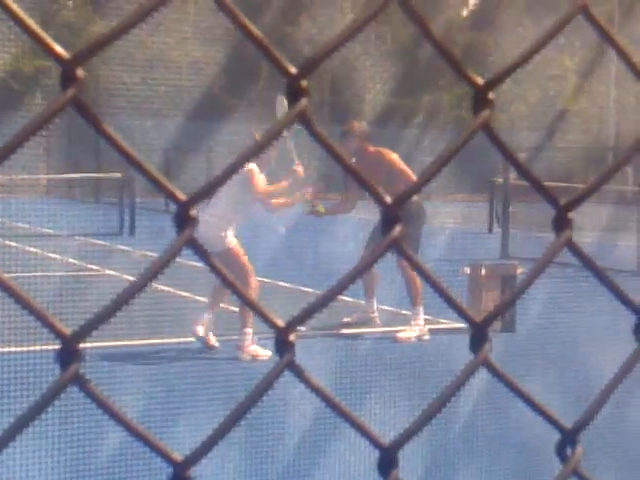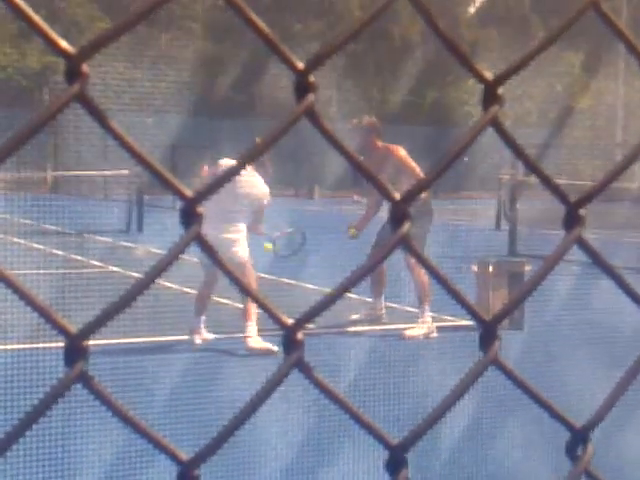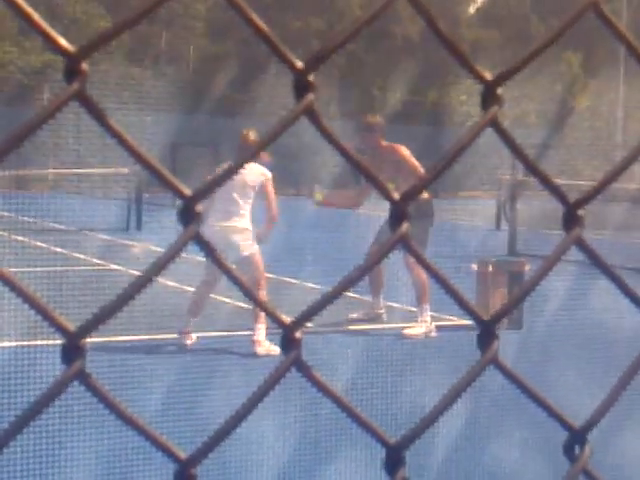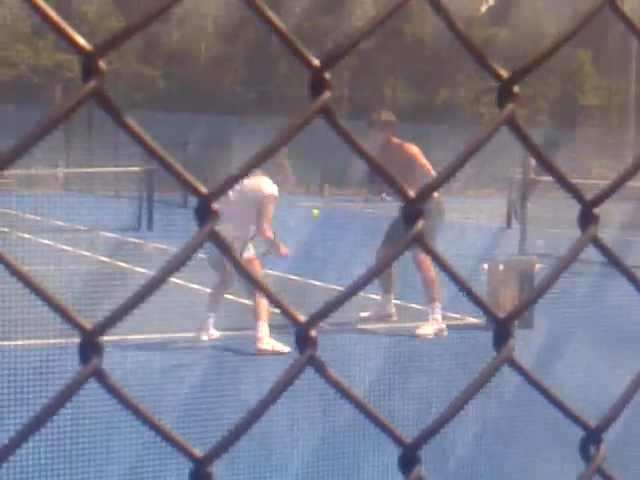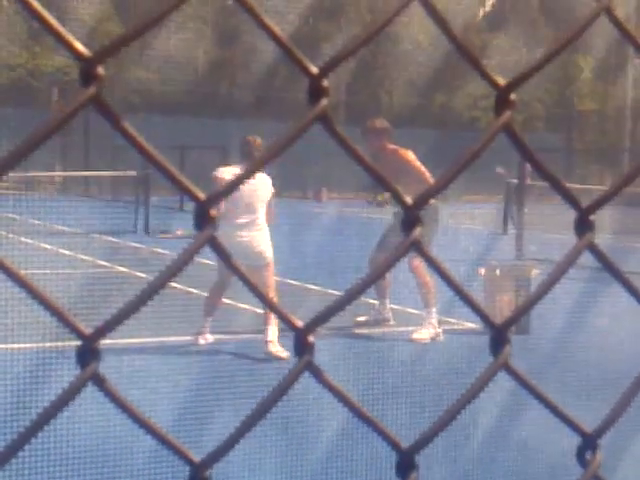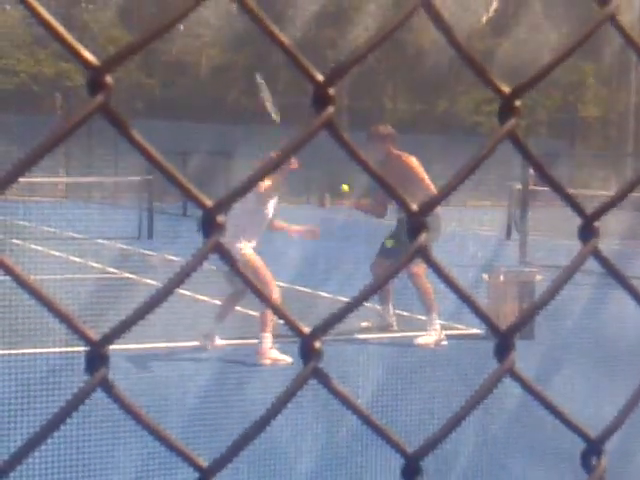
dt=0.4s
person 1, frame 1
left shoulder: (385, 157)
right shoulder: (356, 168)
left elbow: (414, 184)
right elbow: (348, 204)
left wrist: (394, 199)
right wrist: (323, 210)
left hip: (409, 211)
left knee: (404, 262)
left ankle: (418, 323)
right ankle: (370, 312)
person 1, frame 2
left shoulder: (393, 153)
right shoulder: (366, 163)
left elbow: (420, 180)
right elbow: (375, 202)
left wrist: (400, 194)
right wrist: (359, 226)
left hip: (417, 209)
left knee: (412, 260)
right knee: (374, 256)
left ankle: (426, 320)
right ankle: (377, 309)
person 1, frame 3
left shoulder: (397, 152)
right shoulder: (370, 162)
left elbow: (423, 179)
right elbow: (357, 199)
left wrist: (402, 193)
right wrist: (325, 199)
left hip: (419, 208)
left knee: (411, 259)
right knee: (372, 255)
left ankle: (425, 320)
right ankle: (377, 308)
person 1, frame 4
left shoulder: (406, 150)
right shoulder: (381, 156)
left elbow: (432, 180)
right elbow: (376, 188)
left wrist: (411, 193)
right wrist: (380, 188)
left hip: (427, 207)
left knee: (420, 257)
right knee: (383, 254)
left ankle: (436, 319)
right ankle: (387, 307)
person 1, frame 5
left shoulder: (402, 156)
right shoulder: (378, 163)
left elbow: (430, 184)
left wrist: (406, 196)
left hip: (423, 213)
right hip: (403, 215)
left knee: (415, 263)
right knee: (376, 260)
left ankle: (432, 323)
right ankle: (383, 311)
person 1, frame 6
left shoulder: (406, 161)
right shoulder: (383, 170)
left elbow: (432, 193)
right elbow: (379, 211)
left wrist: (407, 201)
right wrist: (356, 202)
left hip: (424, 220)
right hip: (406, 222)
left knee: (415, 270)
right knee: (378, 267)
left ankle: (435, 328)
right ankle: (387, 317)
person 2, frame 1
left shoulder: (254, 172)
right shoulder: (251, 169)
left elbow: (267, 202)
right elbow: (261, 194)
left wrist: (295, 198)
right wrist: (291, 181)
left hip: (207, 228)
right hip: (217, 230)
right knee: (249, 282)
left ankle: (204, 324)
right ankle: (246, 345)
person 2, frame 2
left shoulder: (225, 165)
right shoulder: (261, 191)
right elbow: (254, 228)
left hip: (207, 236)
right hip: (233, 241)
left knee: (209, 281)
left ankle: (198, 329)
right ankle: (252, 336)
person 2, frame 3
right shoulder: (263, 173)
right elbow: (273, 214)
right wrist: (264, 233)
left hip: (213, 231)
right hip: (240, 235)
left knee: (208, 282)
right knee: (259, 288)
left ankle: (187, 330)
right ankle: (260, 340)
person 2, frame 4
right shoulder: (269, 189)
left elbow: (217, 202)
right elbow: (263, 230)
right wrist: (276, 245)
right hip: (235, 242)
left knee: (225, 280)
right knee: (259, 291)
left ankle: (208, 328)
right ankle: (263, 338)
person 2, frame 5
left shoulder: (222, 174)
right shoulder: (266, 181)
left elbow: (219, 211)
left hip: (229, 240)
right hip: (258, 243)
left knee: (221, 285)
right knee: (269, 294)
left ankle: (204, 332)
right ankle: (272, 341)
person 2, frame 6
left shoulder: (265, 186)
right shoulder: (263, 182)
left elbow: (268, 222)
right elbow: (266, 195)
left wrist: (298, 230)
right wrist: (282, 174)
left hip: (227, 245)
right hip: (236, 245)
left knee: (240, 290)
right knee: (272, 293)
left ankle: (212, 335)
right ankle: (266, 349)
